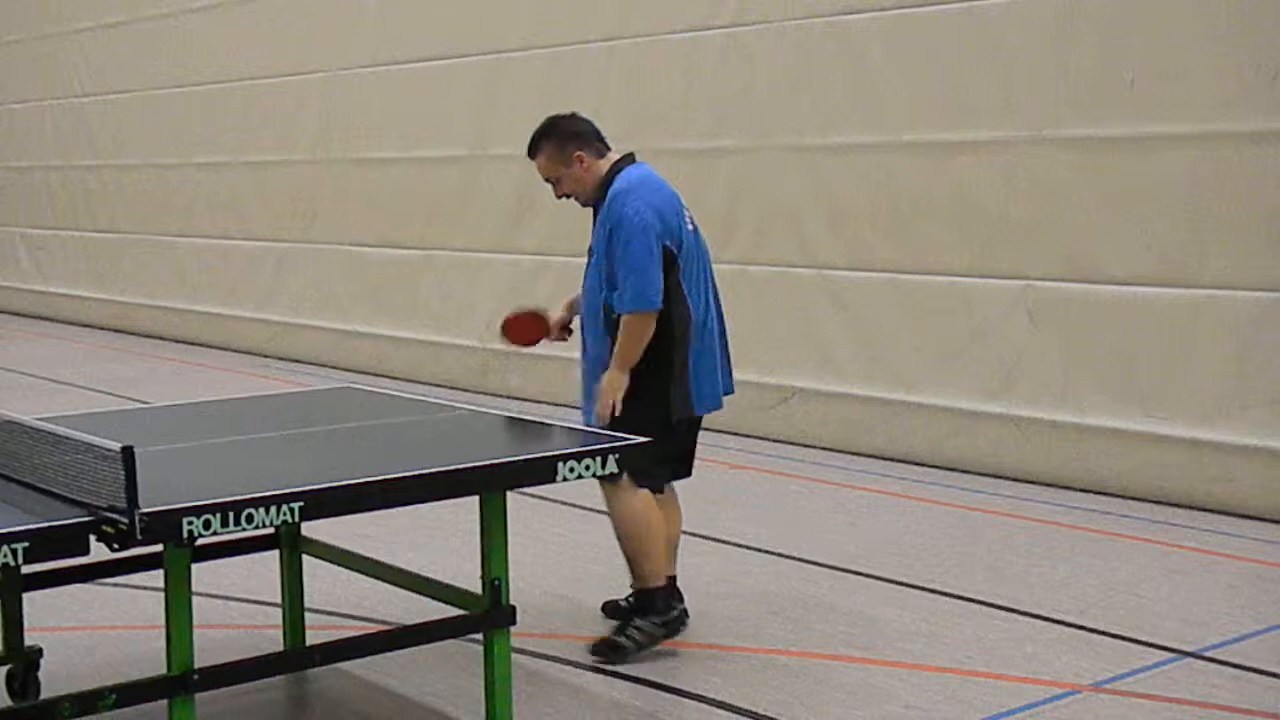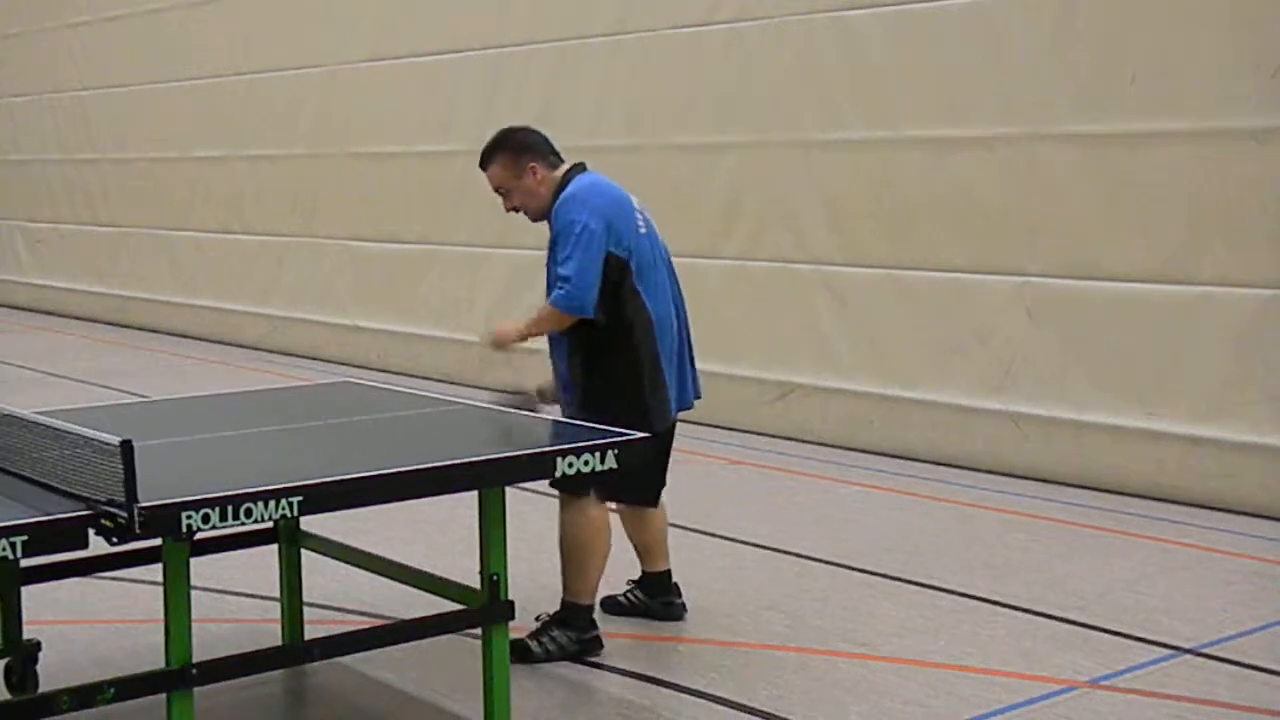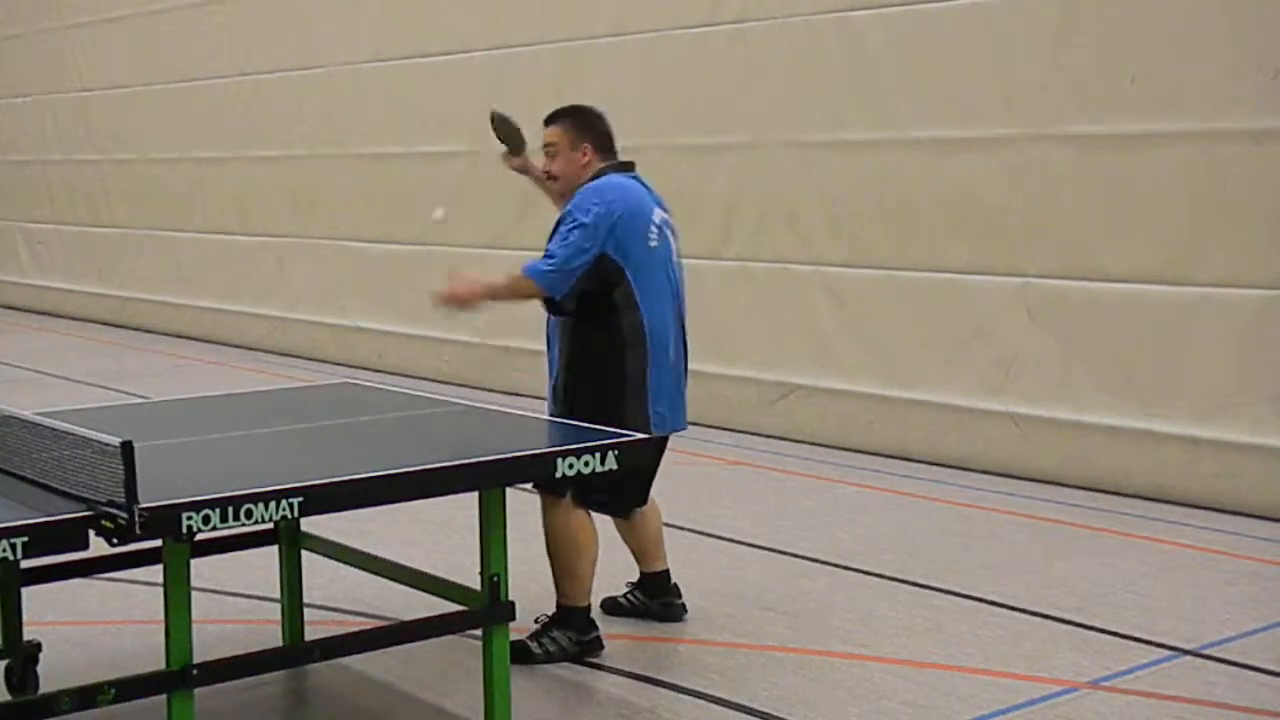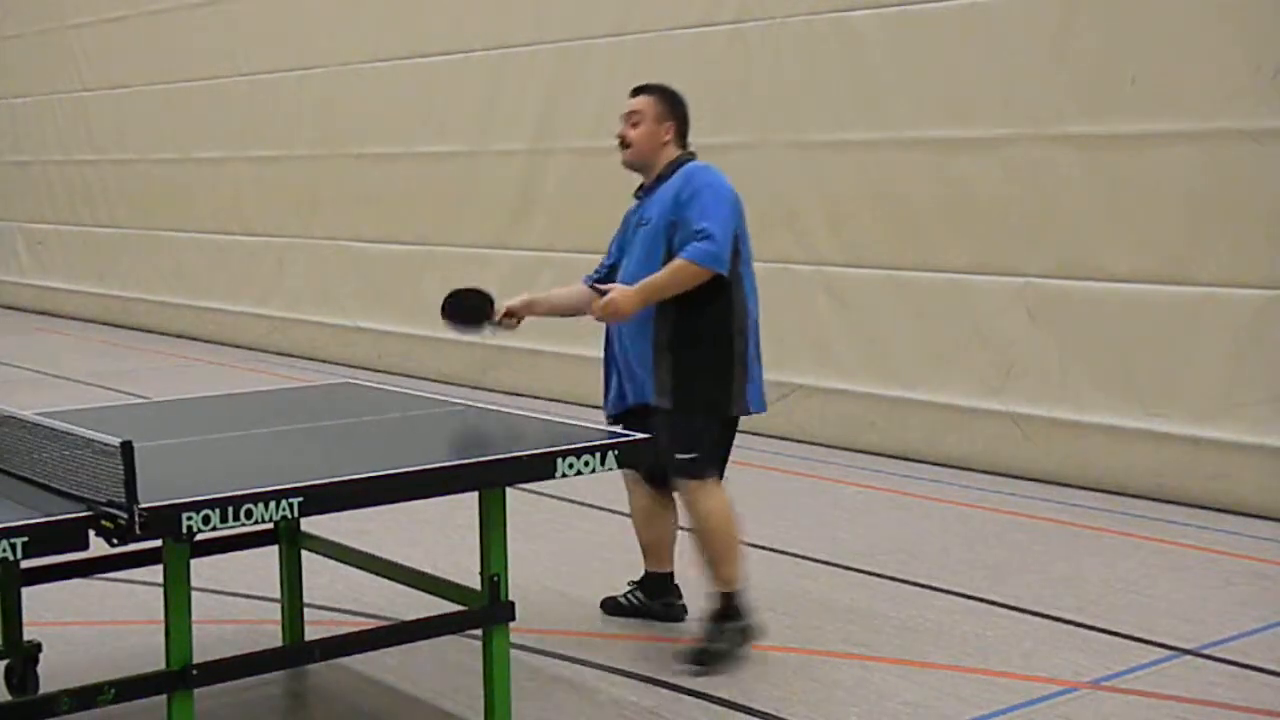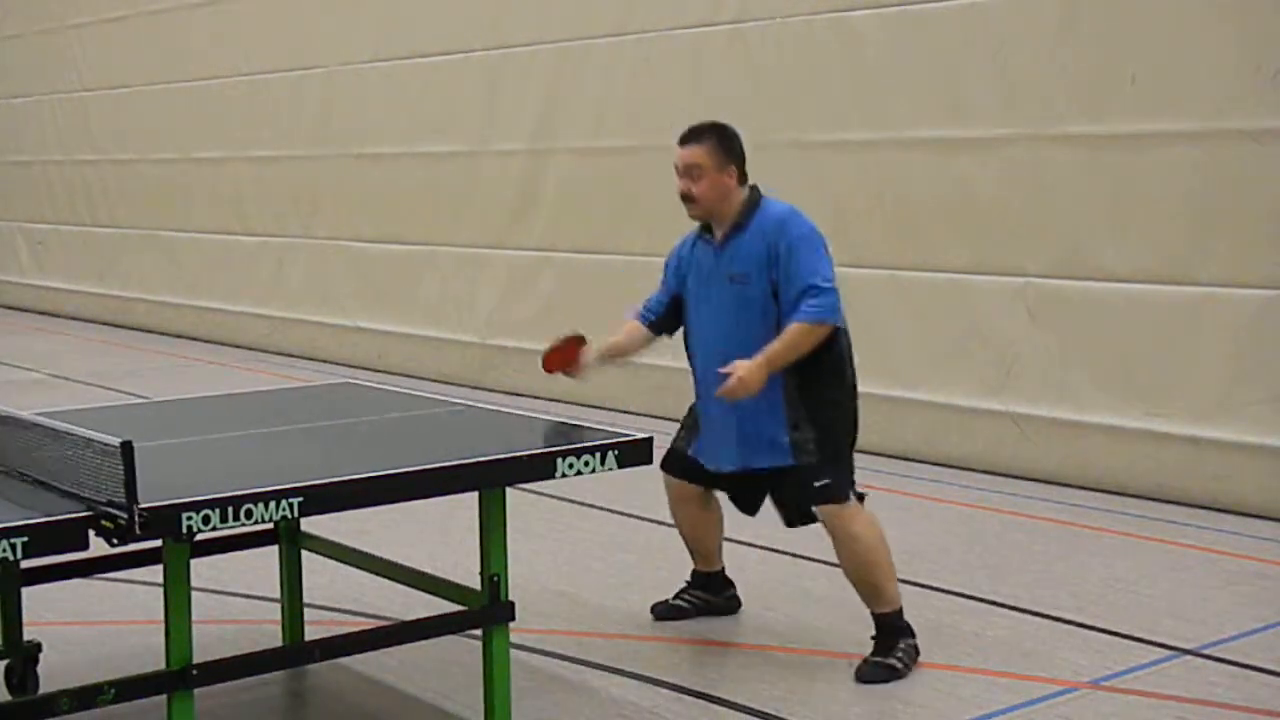
dt=0.7s
person 1, frame 1
left shoulder: (631, 199)
right shoulder: (627, 190)
left elbow: (643, 302)
left wrist: (617, 371)
right wrist: (574, 307)
left hip: (654, 371)
right hip: (672, 370)
left knee: (625, 479)
right knee: (650, 480)
left ankle: (654, 605)
right ankle: (662, 592)
person 1, frame 2
left shoulder: (579, 205)
right shoulder: (595, 195)
left elbow: (572, 303)
left wrist: (521, 331)
right wrist: (563, 376)
left hip: (623, 377)
right hip: (646, 371)
left knee: (583, 490)
right knee: (634, 484)
left ankle: (576, 623)
right ankle: (658, 588)
person 1, frame 3
left shoulder: (603, 198)
right shoulder: (633, 195)
left elbow: (548, 276)
left wrist: (475, 291)
right wrist: (536, 176)
left hip: (611, 386)
right hip: (645, 382)
left knee: (563, 492)
right knee: (623, 489)
left ankle: (574, 624)
right ankle: (659, 589)
person 1, frame 4
left shoulder: (700, 183)
right shoulder: (644, 203)
left elbow: (707, 256)
right elbow: (599, 288)
left wrist: (638, 295)
right wrist: (530, 305)
left hip: (698, 368)
right hip: (646, 373)
left knee: (695, 482)
right knee: (644, 475)
left ankle: (731, 612)
right ankle: (658, 587)
person 1, frame 5
left shoulder: (785, 228)
right shoulder: (689, 251)
left elbow: (820, 312)
right elbow: (654, 319)
left wrist: (760, 365)
right wrist: (598, 353)
left hip: (804, 404)
right hip: (724, 409)
left knee: (837, 508)
right knee: (682, 479)
left ankle: (895, 633)
right ankle: (712, 585)
